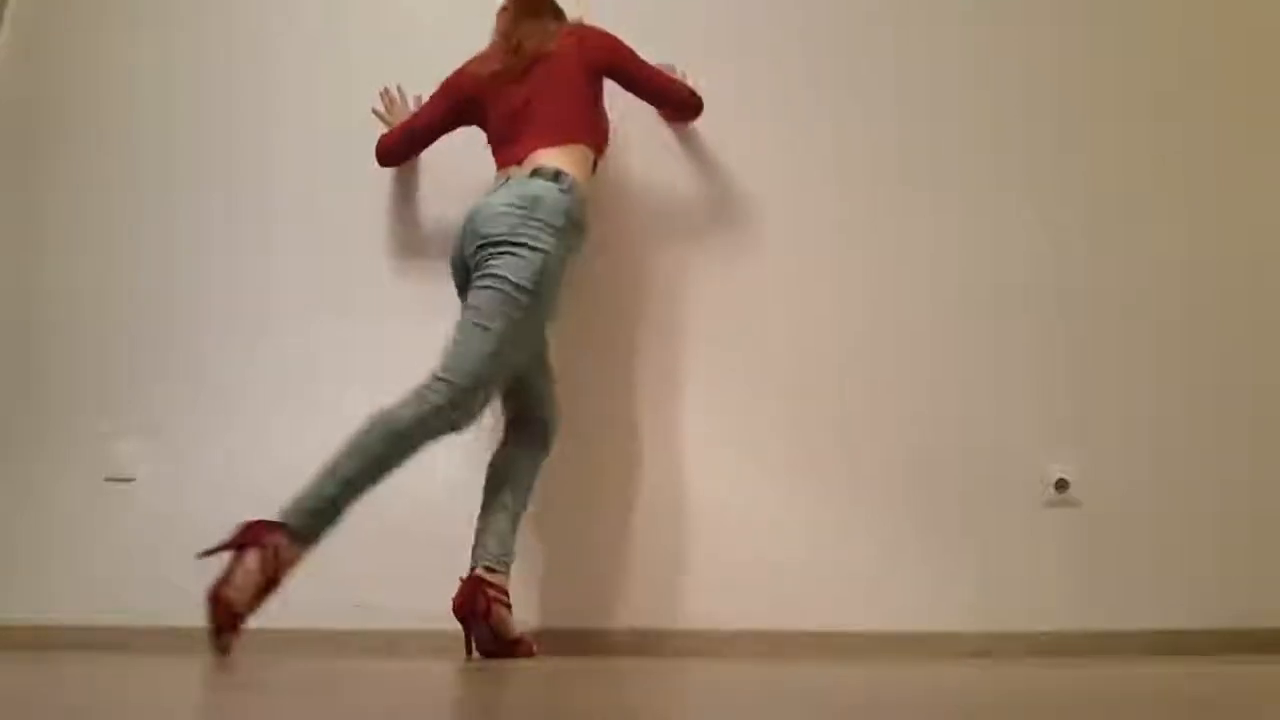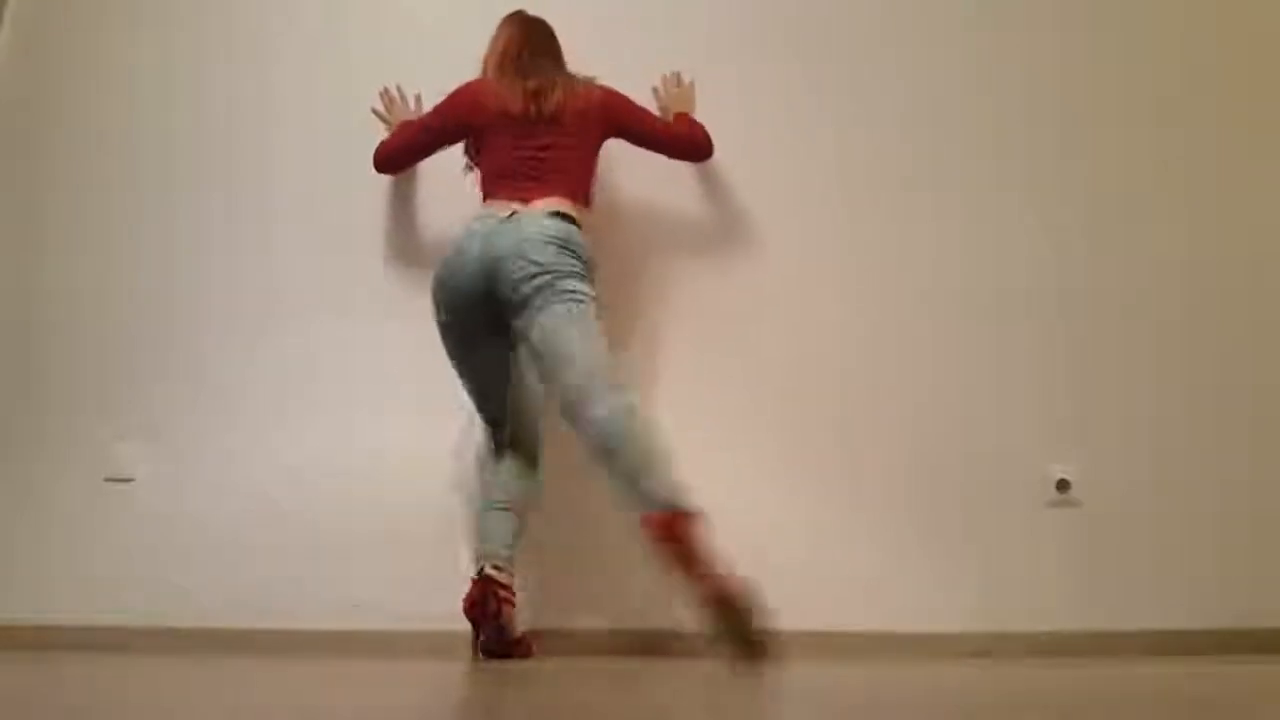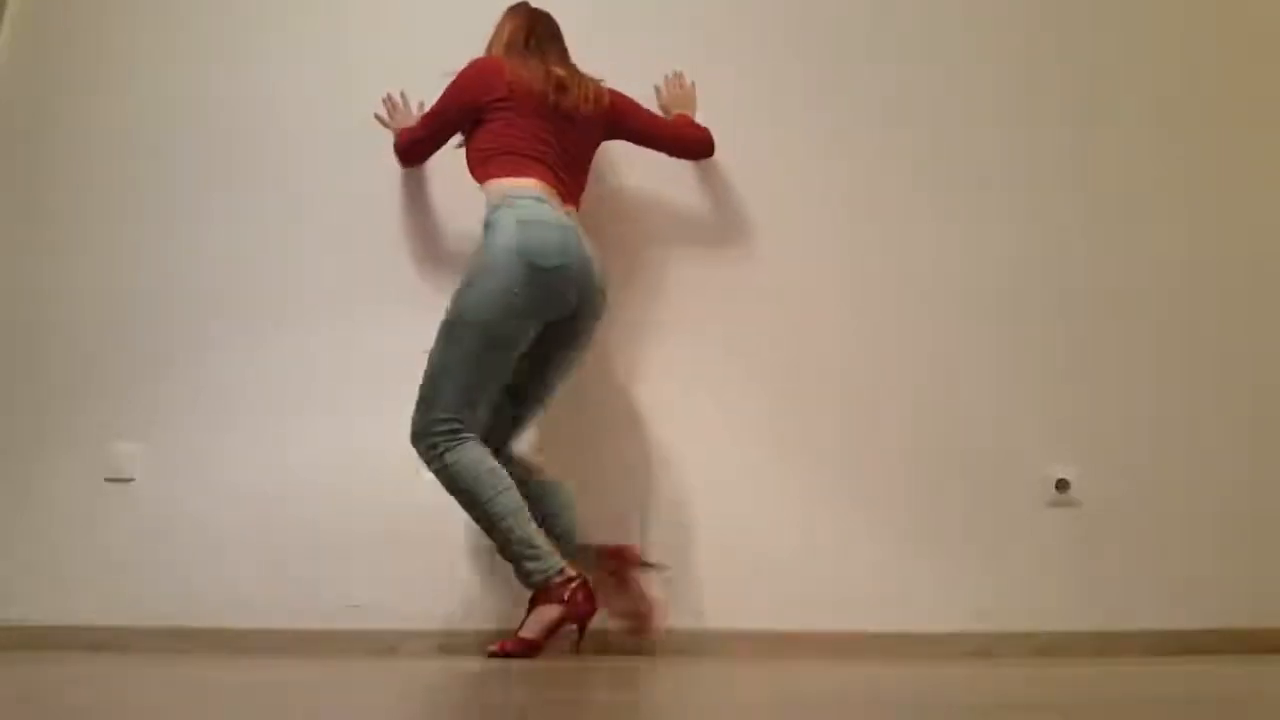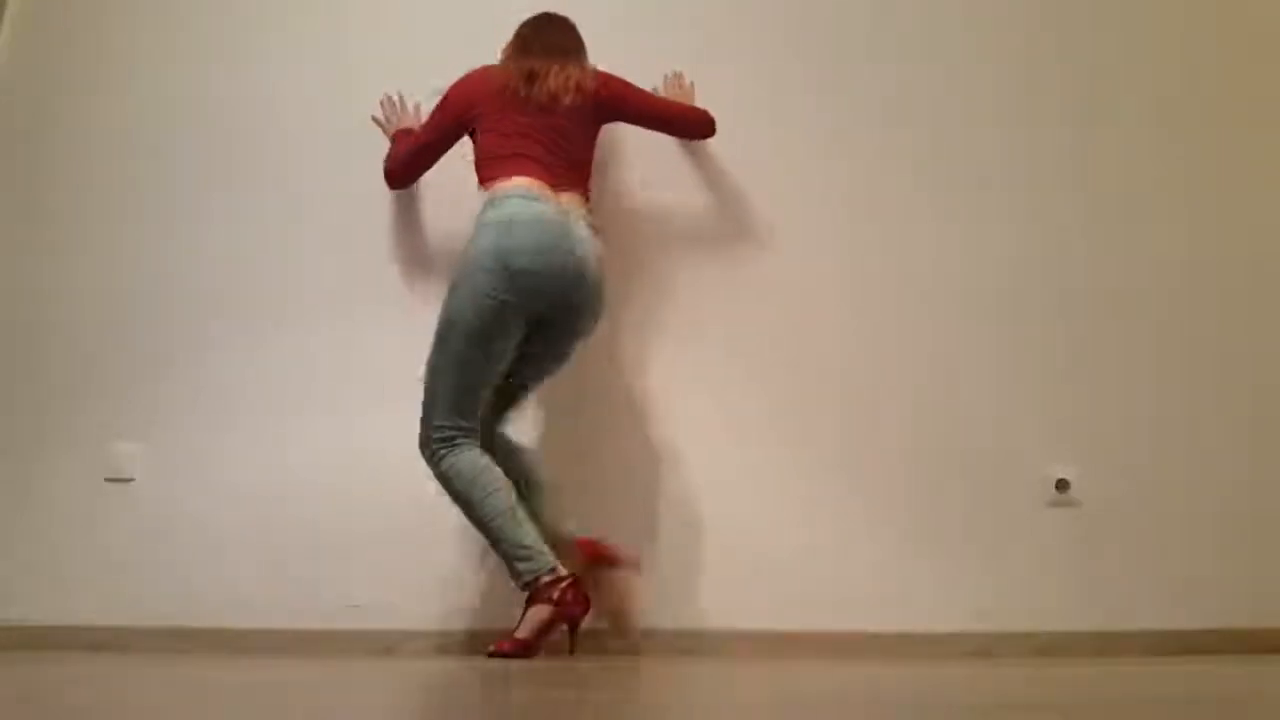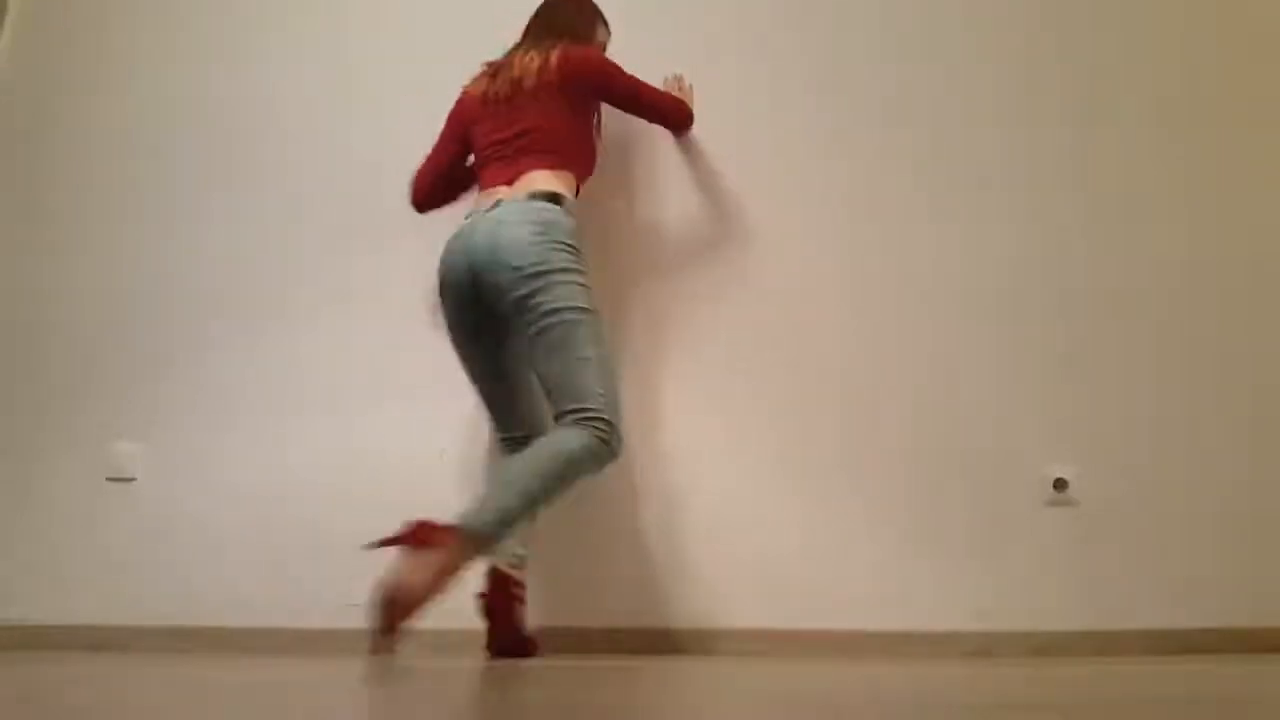
dt=0.5s
person 1, frame 1
left shoulder: (481, 69)
left elbow: (390, 150)
right elbow: (685, 104)
left wrist: (406, 121)
right wrist: (667, 103)
left hip: (493, 220)
right hip: (538, 218)
left knee: (533, 422)
right knee: (447, 397)
left ankle: (486, 583)
right ankle: (278, 543)
person 1, frame 2
left shoulder: (477, 95)
right shoulder: (592, 99)
left elbow: (388, 158)
right elbow: (698, 146)
left wrist: (404, 125)
right wrist: (677, 111)
left hip: (467, 254)
right hip: (544, 250)
left knee: (510, 435)
right knee: (595, 395)
left ankle: (494, 579)
right ankle: (676, 528)
person 1, frame 3
left shoulder: (488, 75)
right shoulder: (593, 97)
left elbow: (412, 150)
right elbow: (698, 144)
left wrist: (403, 125)
right wrist: (680, 112)
left hip: (524, 240)
right hip: (577, 268)
left knee: (441, 432)
right knee: (486, 442)
left ankle: (557, 583)
right ankle: (603, 563)
person 1, frame 4
left shoulder: (479, 84)
right shoulder: (590, 86)
left elbow: (400, 172)
right elbow: (701, 124)
left wrist: (402, 132)
right wrist: (676, 99)
left hip: (513, 237)
right hip: (581, 261)
left knee: (447, 435)
right knee: (478, 423)
left ankle: (550, 582)
right ankle: (577, 555)
person 1, frame 5
left shoulder: (481, 90)
right shoulder: (578, 64)
left elbow: (423, 192)
right elbow: (677, 113)
right wrist: (682, 106)
left hip: (469, 250)
right hip: (533, 243)
left knee: (524, 437)
right knee: (596, 427)
left ankle: (500, 572)
right ankle: (452, 540)
